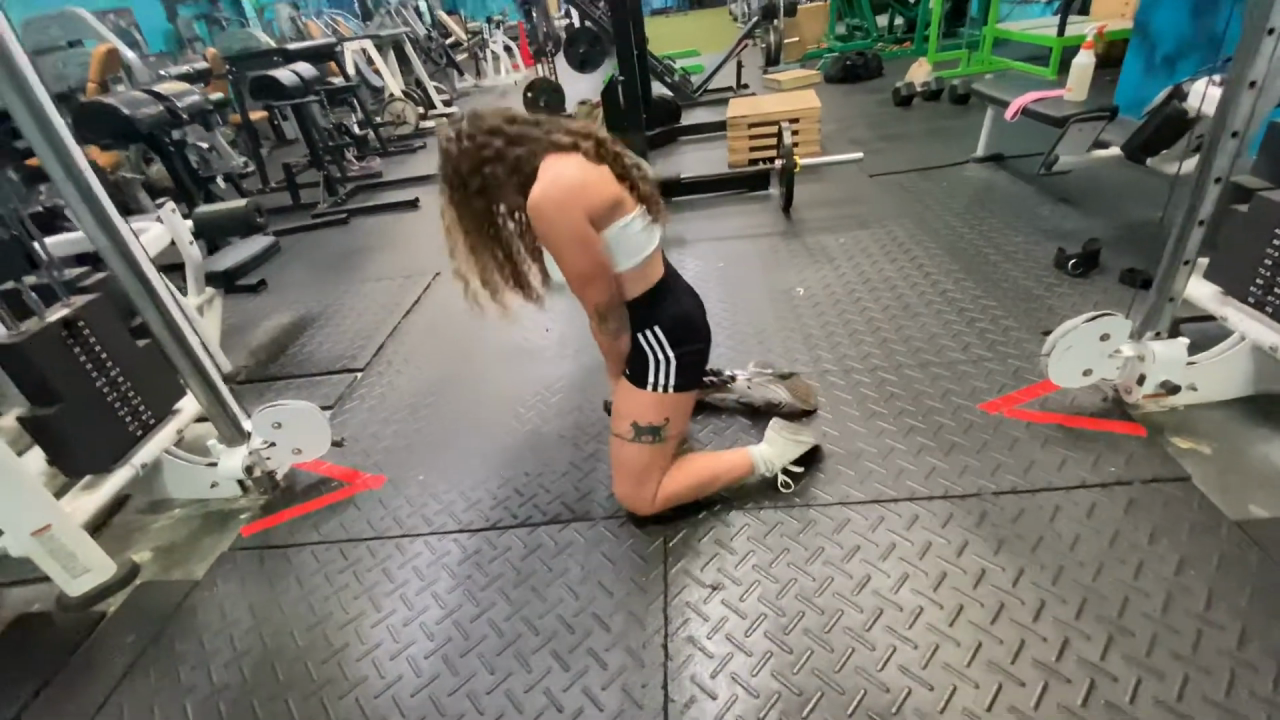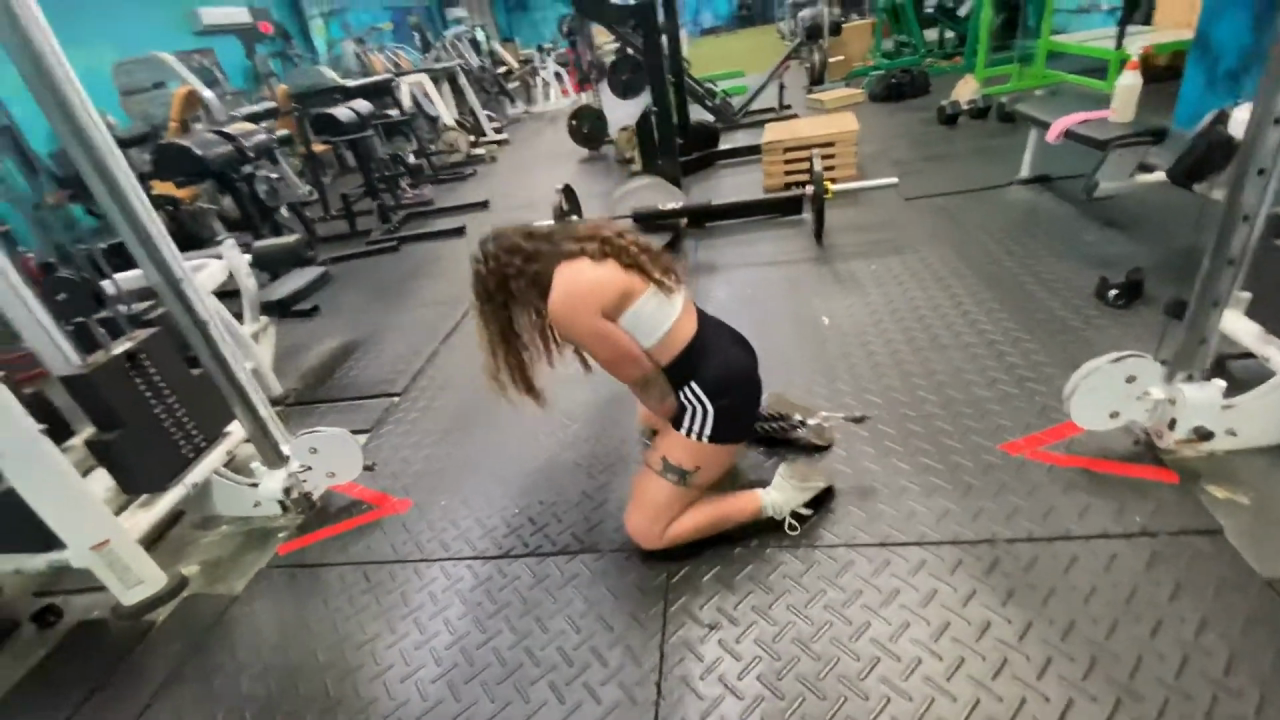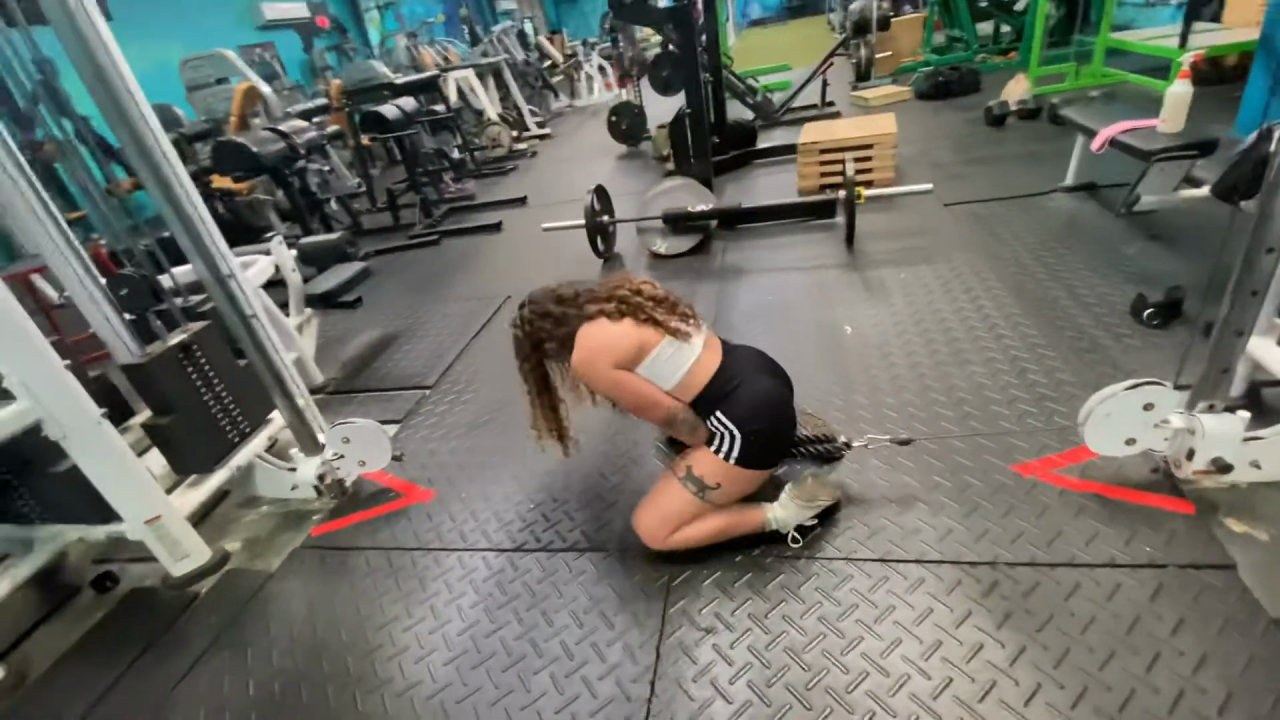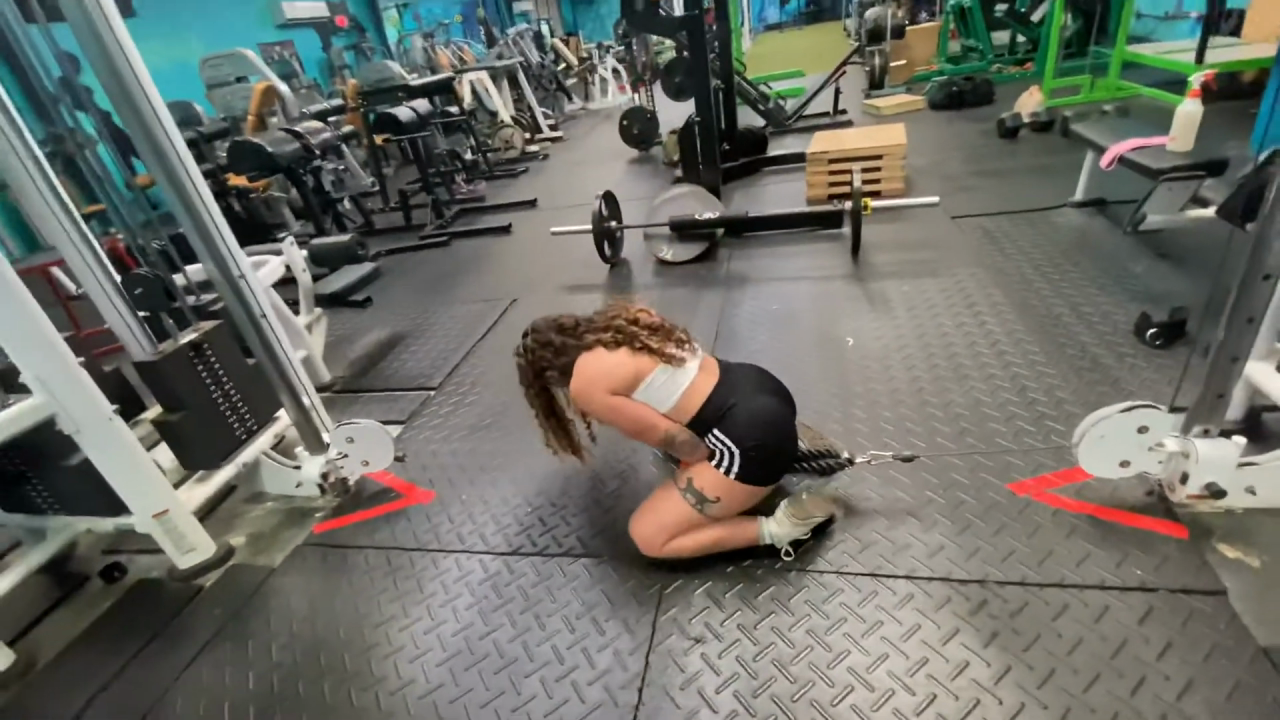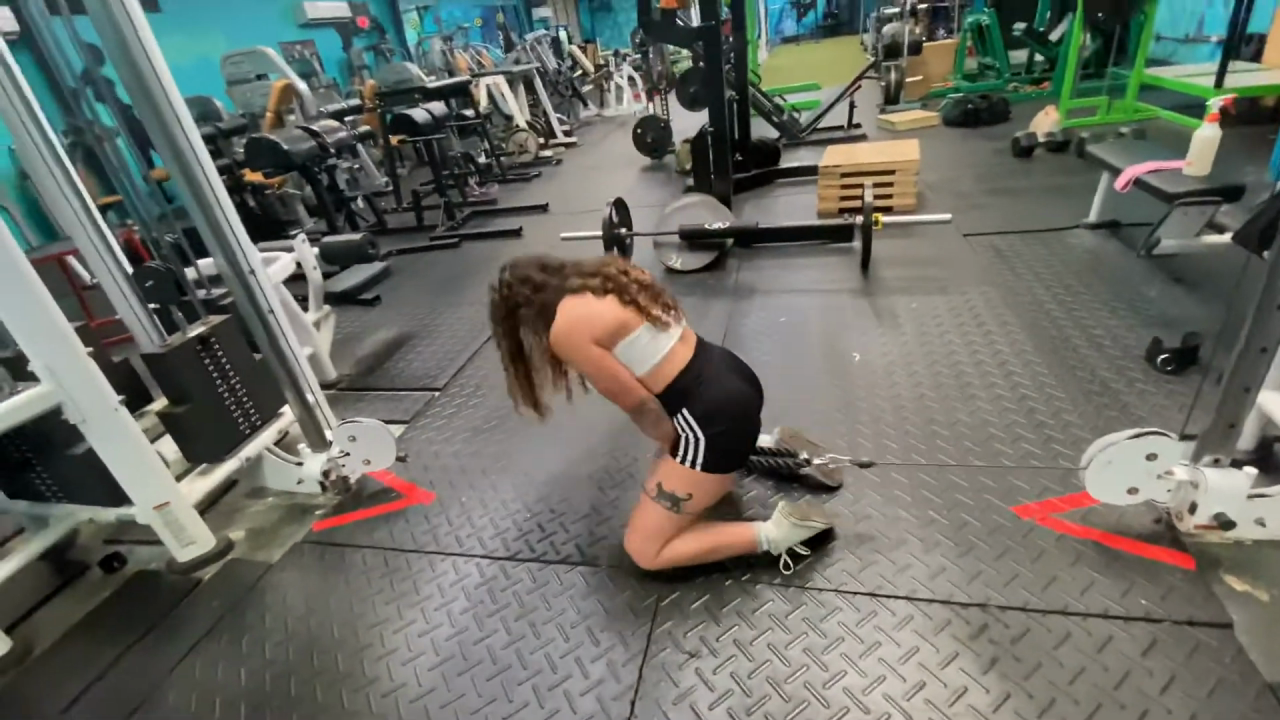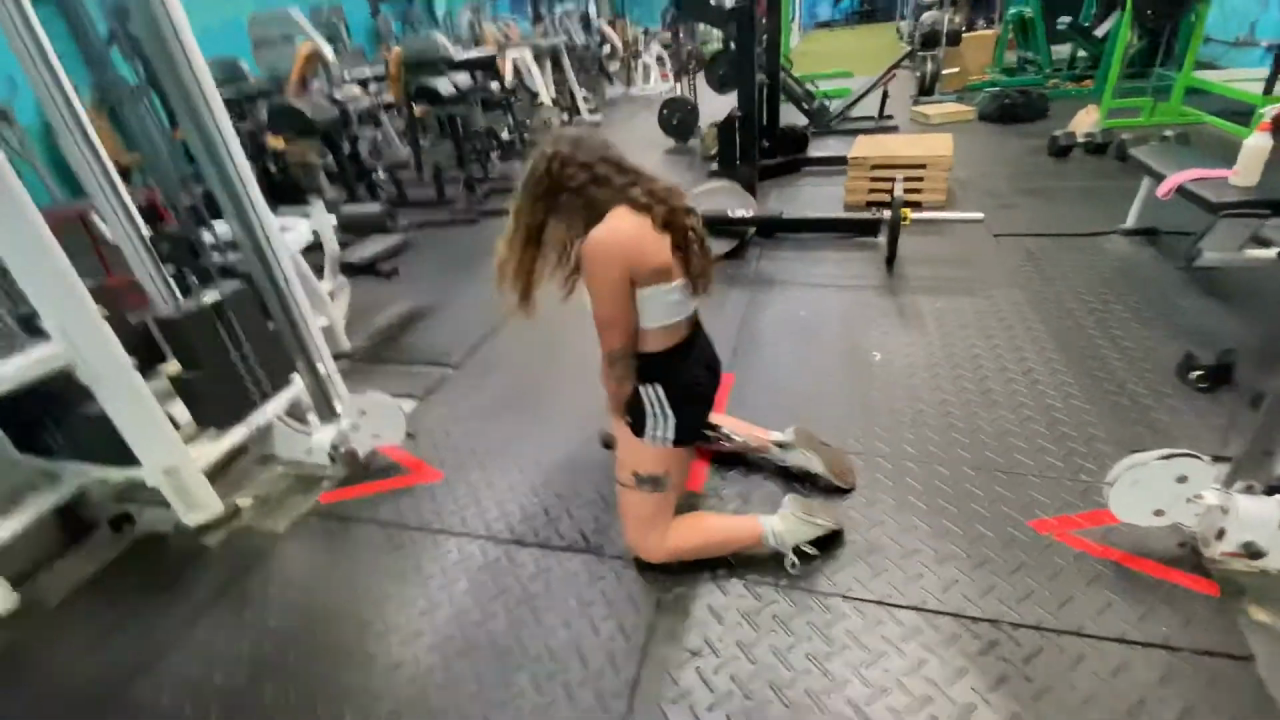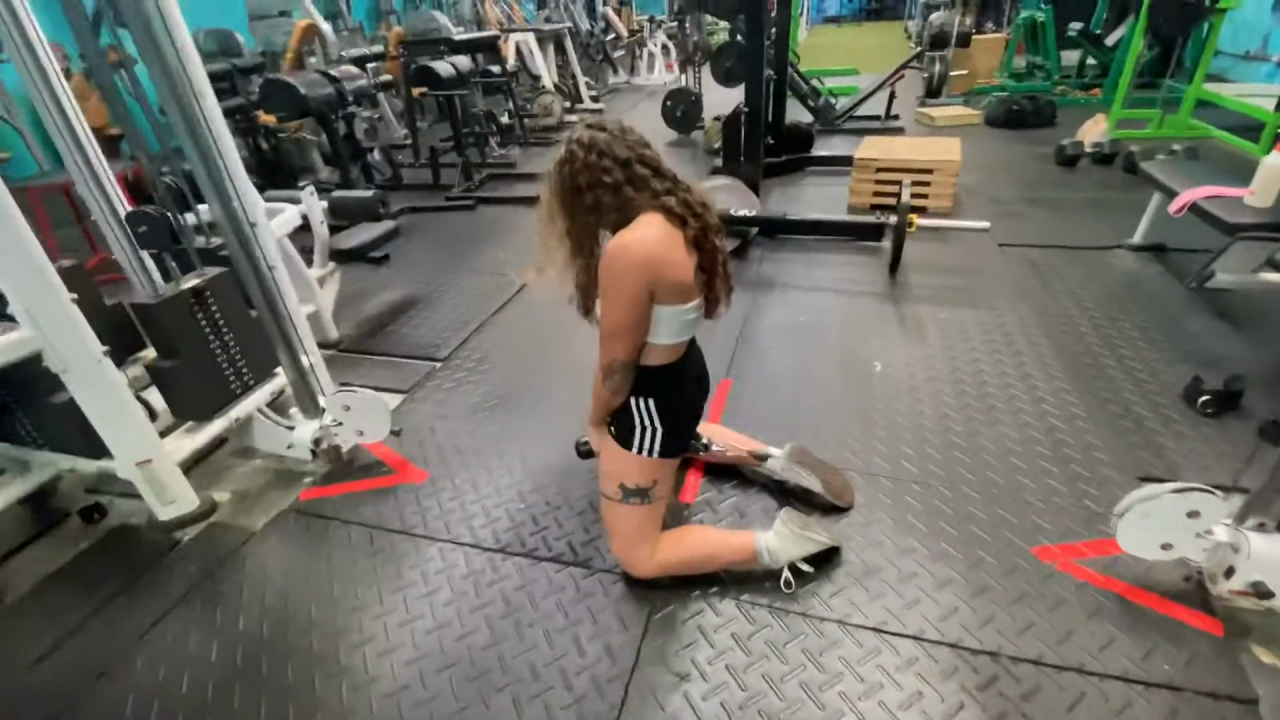
dt=0.3s
person 1, frame 1
left shoulder: (549, 195)
right shoulder: (566, 153)
left elbow: (603, 305)
left wrist: (616, 372)
left hip: (659, 333)
right hip: (665, 310)
left knee: (638, 495)
right knee: (637, 400)
left ankle: (766, 455)
person 1, frame 2
left shoulder: (565, 301)
right shoulder: (585, 245)
left elbow: (642, 377)
left wrist: (677, 420)
left hip: (719, 390)
right hip: (727, 352)
left knee: (645, 529)
right knee: (653, 420)
left ankle: (775, 499)
right ankle: (754, 420)
person 1, frame 3
left shoulder: (588, 357)
right shoulder: (615, 296)
left elbow: (669, 415)
left wrist: (711, 449)
left hip: (751, 422)
right hip: (760, 373)
left knee: (652, 529)
right knee: (677, 431)
left ankle: (781, 513)
right ankle: (782, 433)
person 1, frame 4
left shoulder: (586, 385)
right shoulder: (617, 322)
left elbow: (667, 436)
left wrist: (713, 464)
left hip: (753, 438)
right hip: (762, 389)
left knee: (647, 535)
left ankle: (776, 527)
right ankle: (786, 440)
person 1, frame 5
left shoulder: (566, 330)
right shoulder: (604, 277)
left elbow: (640, 404)
left wrist: (675, 446)
left hip: (717, 415)
right hip: (732, 378)
left knee: (644, 548)
left ankle: (773, 532)
right ankle: (763, 443)
person 1, frame 6
left shoulder: (605, 241)
right shoulder: (652, 205)
left elbow: (617, 348)
left wrist: (621, 412)
left hip: (665, 386)
right hip: (692, 360)
left knee: (648, 543)
right knee: (689, 427)
left ankle: (782, 529)
right ankle: (783, 444)
person 1, frame 7
left shoulder: (629, 248)
right shoulder: (678, 213)
left elbow: (617, 360)
left wrist: (596, 423)
left hip: (651, 401)
right hip: (681, 376)
left knee: (638, 558)
right knee: (681, 437)
left ankle: (777, 545)
right ankle: (777, 461)
